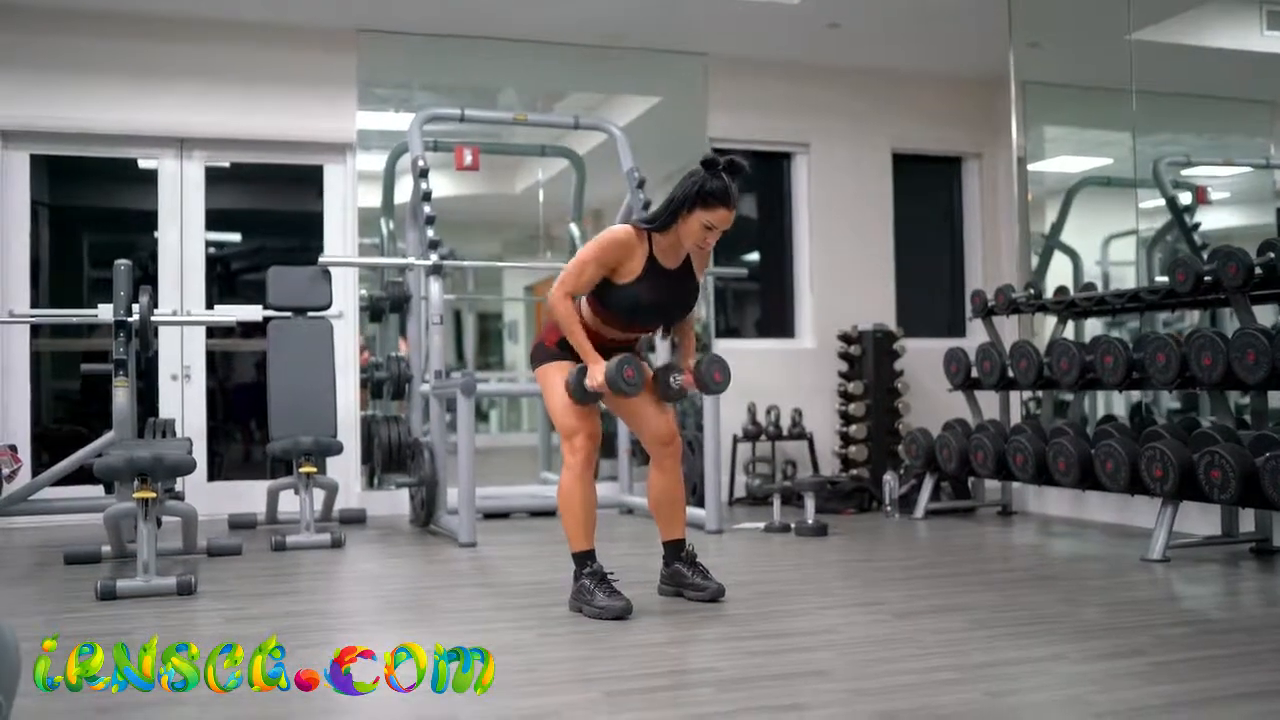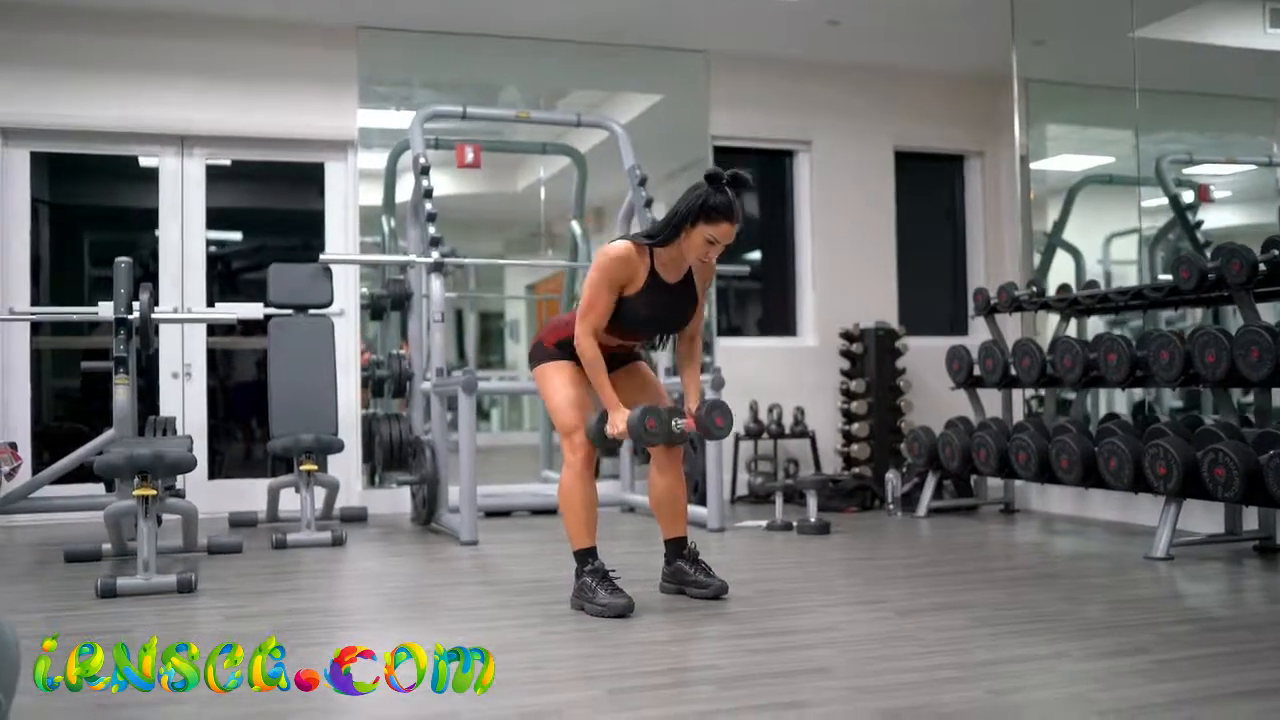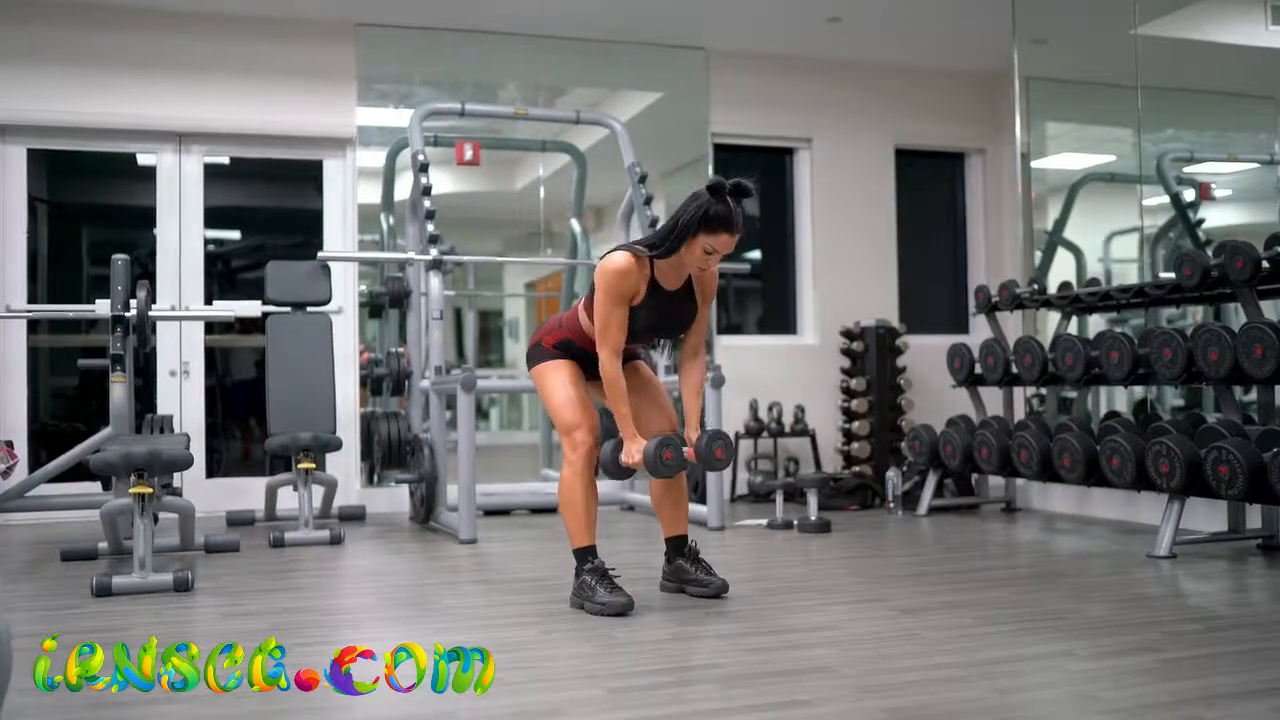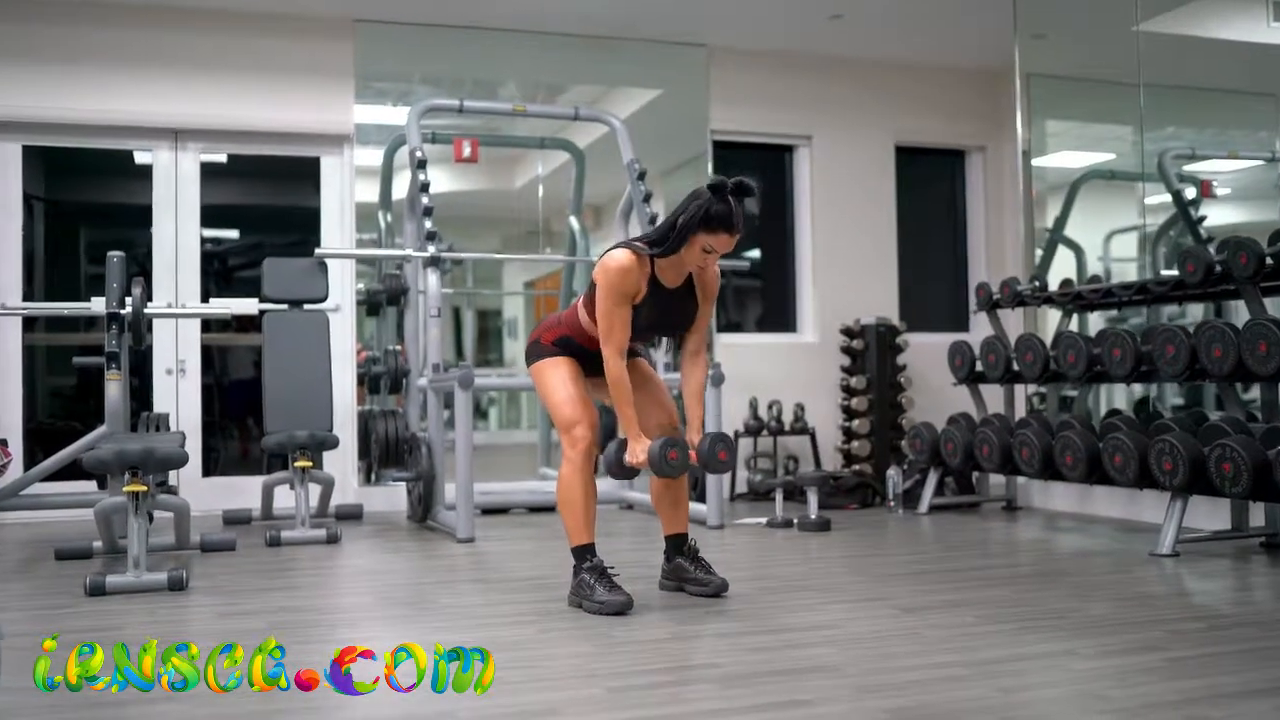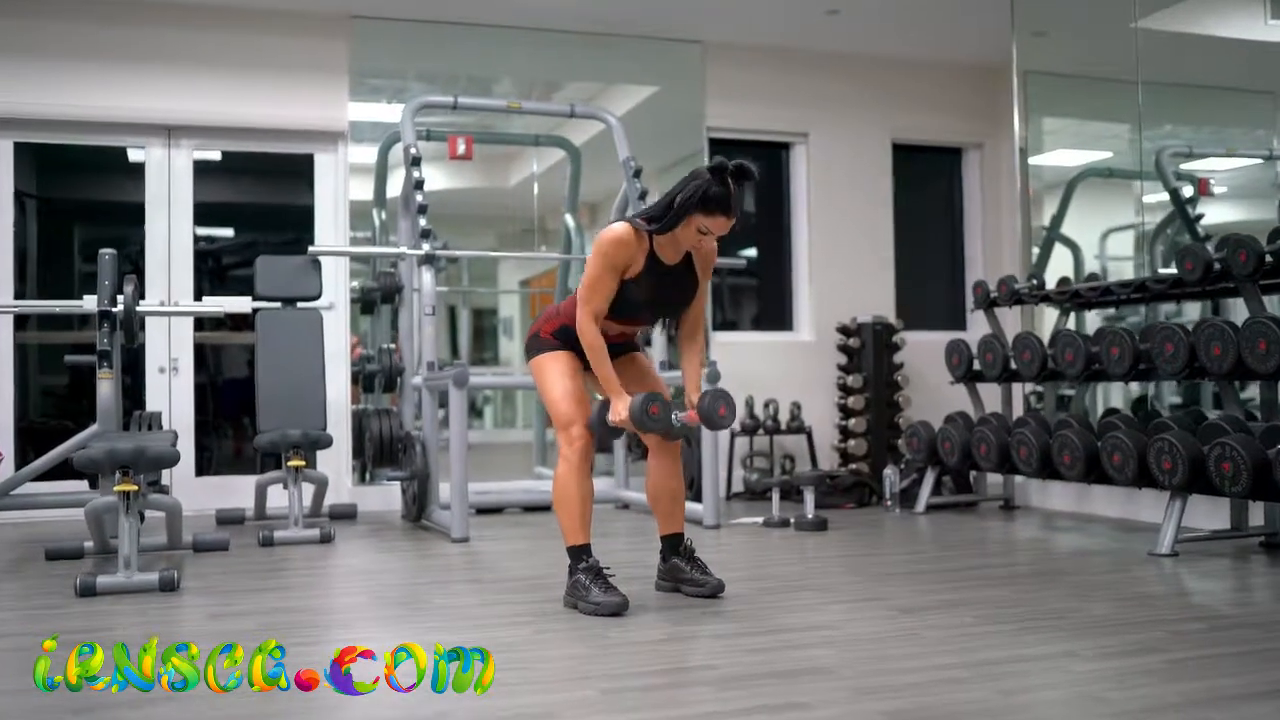
dt=0.2s
person 1, frame 1
left shoulder: (698, 254)
right shoulder: (622, 241)
left elbow: (679, 309)
right elbow: (559, 296)
left wrist: (688, 360)
right wrist: (592, 362)
left hip: (622, 352)
right hip: (566, 348)
left knee: (667, 442)
right knee: (583, 442)
left ankle: (676, 562)
right ankle: (586, 577)
person 1, frame 2
left shoulder: (702, 270)
right shoulder: (622, 257)
left elbow: (689, 338)
right elbow: (584, 333)
left wrist: (692, 400)
right wrist: (613, 409)
left hip: (620, 355)
right hip: (563, 348)
left knee: (668, 441)
right knee: (582, 441)
left ankle: (678, 561)
right ankle: (588, 575)
person 1, frame 3
left shoulder: (705, 278)
right shoulder: (622, 267)
left elbow: (693, 355)
right elbow: (607, 356)
left wrist: (694, 428)
right wrist: (629, 435)
left hip: (620, 354)
right hip: (562, 349)
left knee: (670, 440)
right knee: (583, 440)
left ankle: (678, 559)
right ankle: (587, 574)
person 1, frame 4
left shoulder: (706, 277)
right shoulder: (623, 265)
left elbow: (695, 354)
right elbow: (613, 355)
left wrist: (695, 430)
right wrist: (634, 435)
left hip: (616, 351)
right hip: (560, 346)
left knee: (670, 437)
right knee: (581, 437)
left ankle: (678, 558)
right ankle: (585, 572)
person 1, frame 5
left shoulder: (703, 255)
right shoulder: (622, 239)
left elbow: (692, 330)
right elbow: (587, 321)
left wrist: (693, 396)
right wrist: (617, 397)
left hip: (619, 343)
right hip: (561, 338)
left knee: (667, 433)
right knee: (578, 435)
left ankle: (674, 557)
right ankle: (581, 571)
